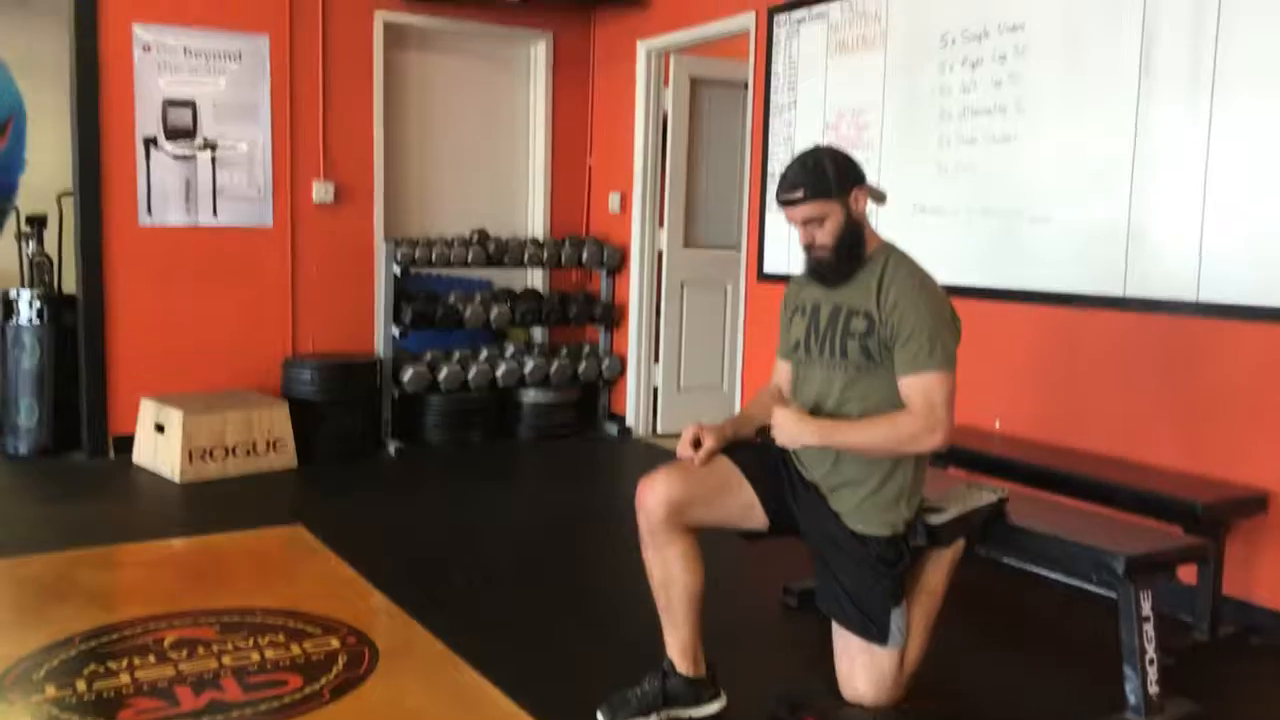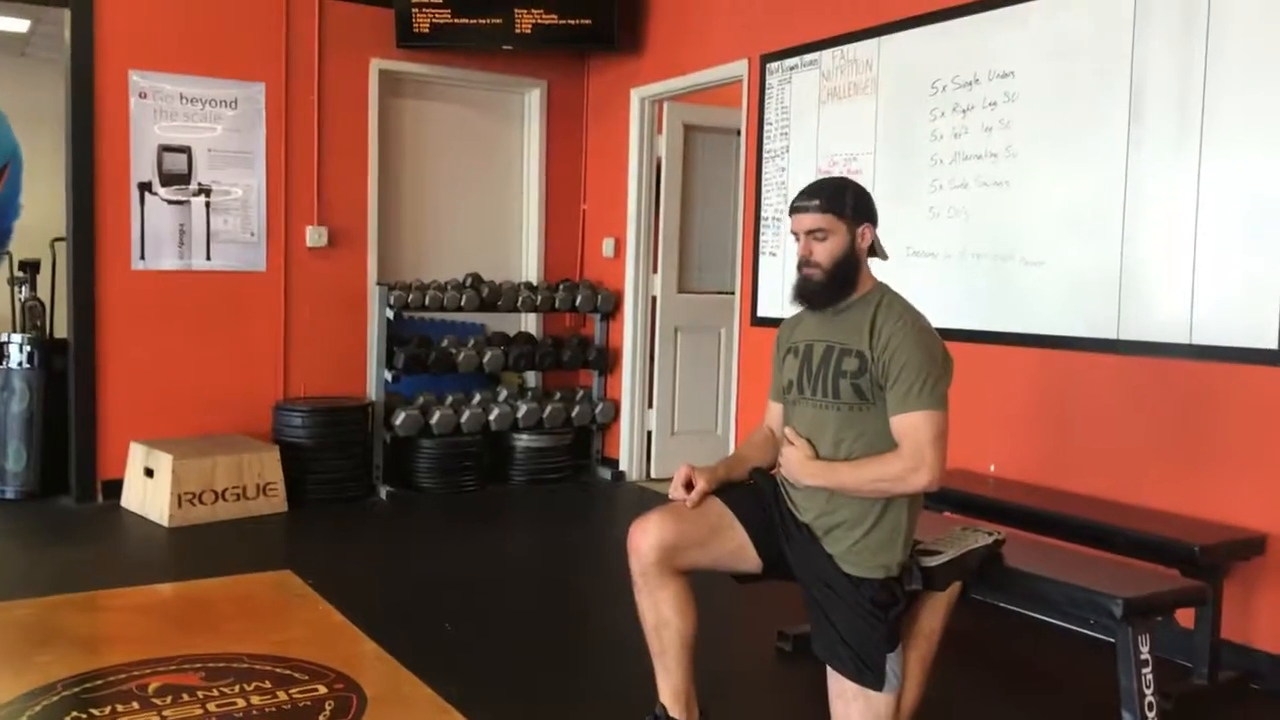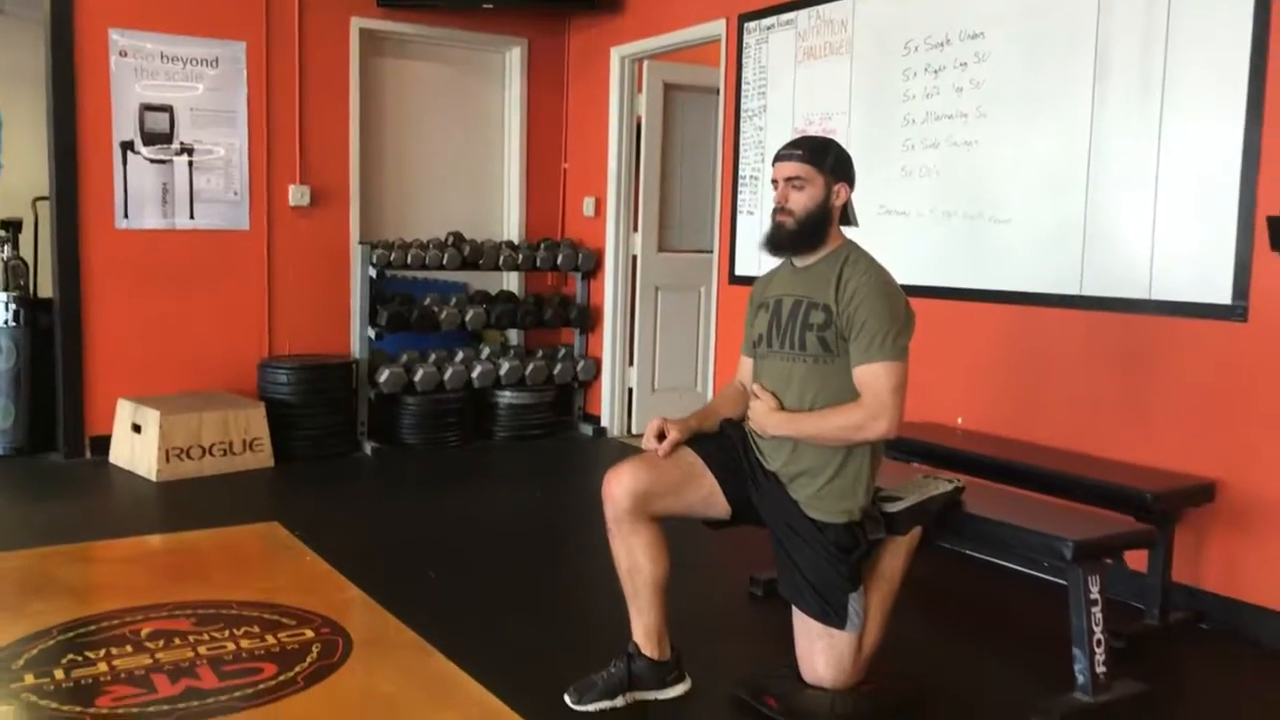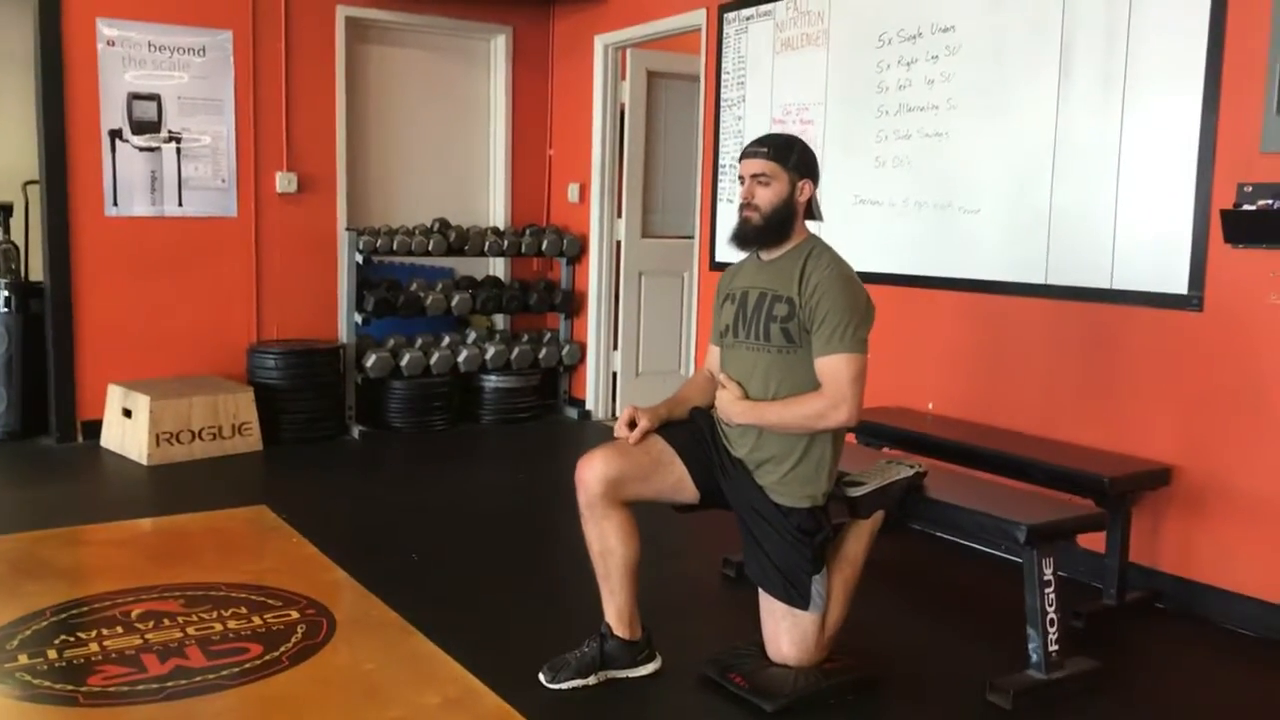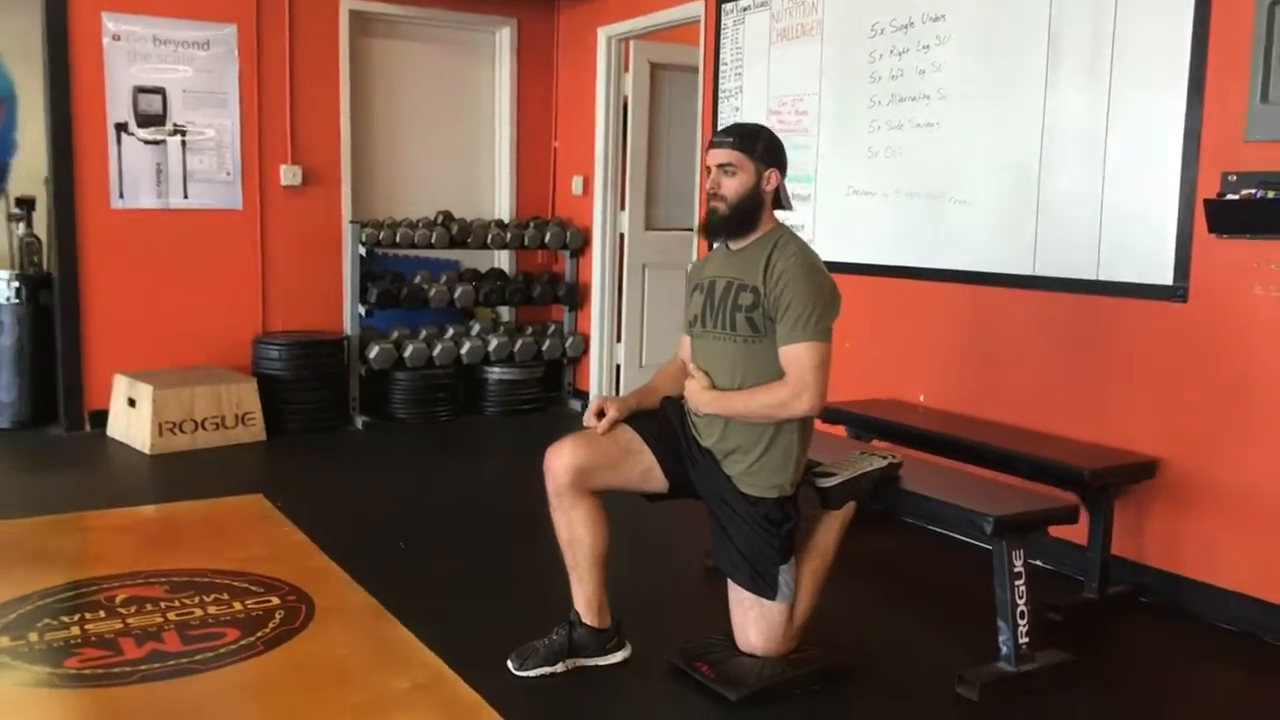
dt=0.7s
person 1, frame 1
left shoulder: (908, 293)
right shoulder: (802, 290)
left elbow: (928, 427)
left wrist: (812, 430)
right wrist: (727, 429)
left hip: (863, 500)
right hip: (794, 470)
right knee: (658, 498)
left ankle: (934, 553)
person 1, frame 2
left shoulder: (901, 332)
right shoulder: (795, 331)
left elbow: (921, 468)
left wrist: (811, 470)
right wrist: (719, 471)
left hip: (855, 545)
right hip: (784, 507)
right knee: (650, 541)
left ankle: (935, 587)
person 1, frame 3
left shoulder: (866, 286)
right shoulder: (768, 286)
left elbow: (880, 417)
left wrist: (777, 421)
right wrist: (689, 423)
left hip: (820, 489)
right hip: (752, 456)
left knee: (828, 677)
right knee: (624, 488)
left ankle: (895, 531)
right ankle: (654, 662)
person 1, frame 4
left shoulder: (827, 280)
right shoulder: (736, 277)
left elbow: (841, 407)
left wrist: (742, 409)
right wrist: (660, 411)
left hip: (785, 475)
right hip: (720, 442)
left knee: (794, 656)
right knee: (596, 475)
left ankle: (861, 517)
right ankle: (626, 643)
person 1, frame 5
left shoulder: (792, 267)
right shoulder: (708, 265)
left elbow: (804, 396)
left wrist: (708, 399)
right wrist: (631, 401)
left hip: (752, 463)
right hip: (690, 432)
left knee: (764, 646)
right knee: (564, 463)
left ankle: (834, 506)
right ankle: (595, 631)
